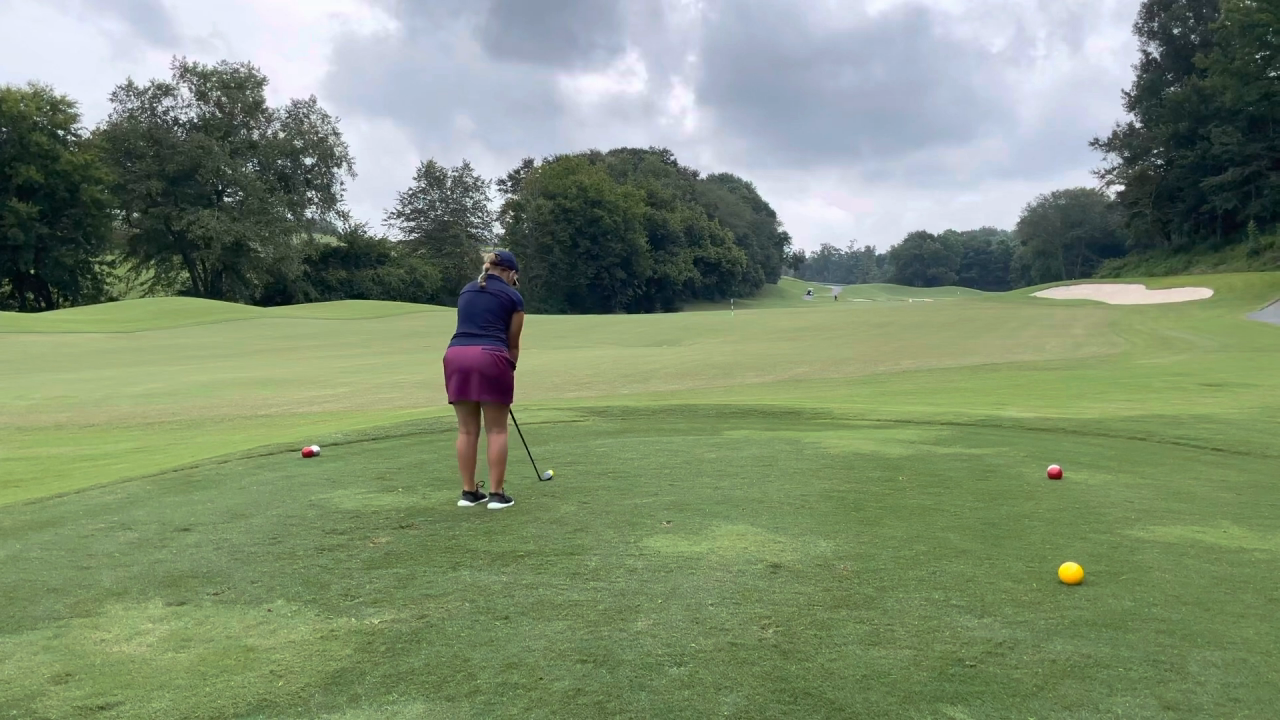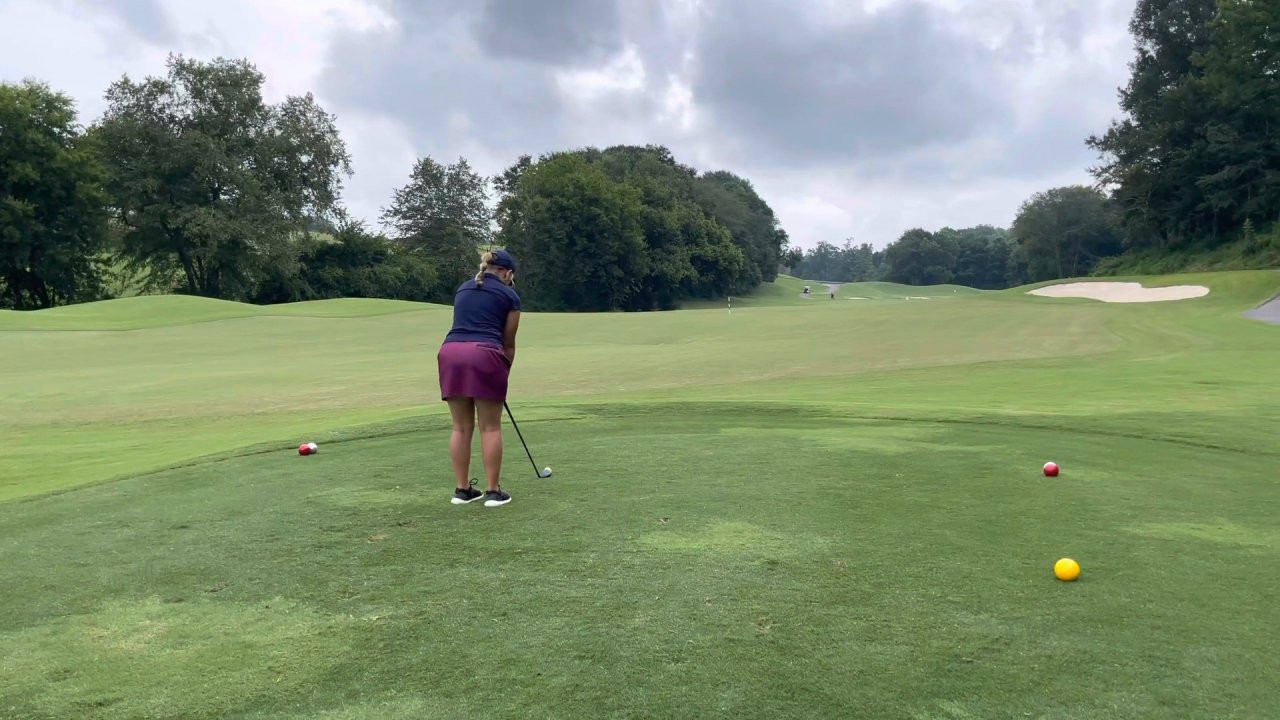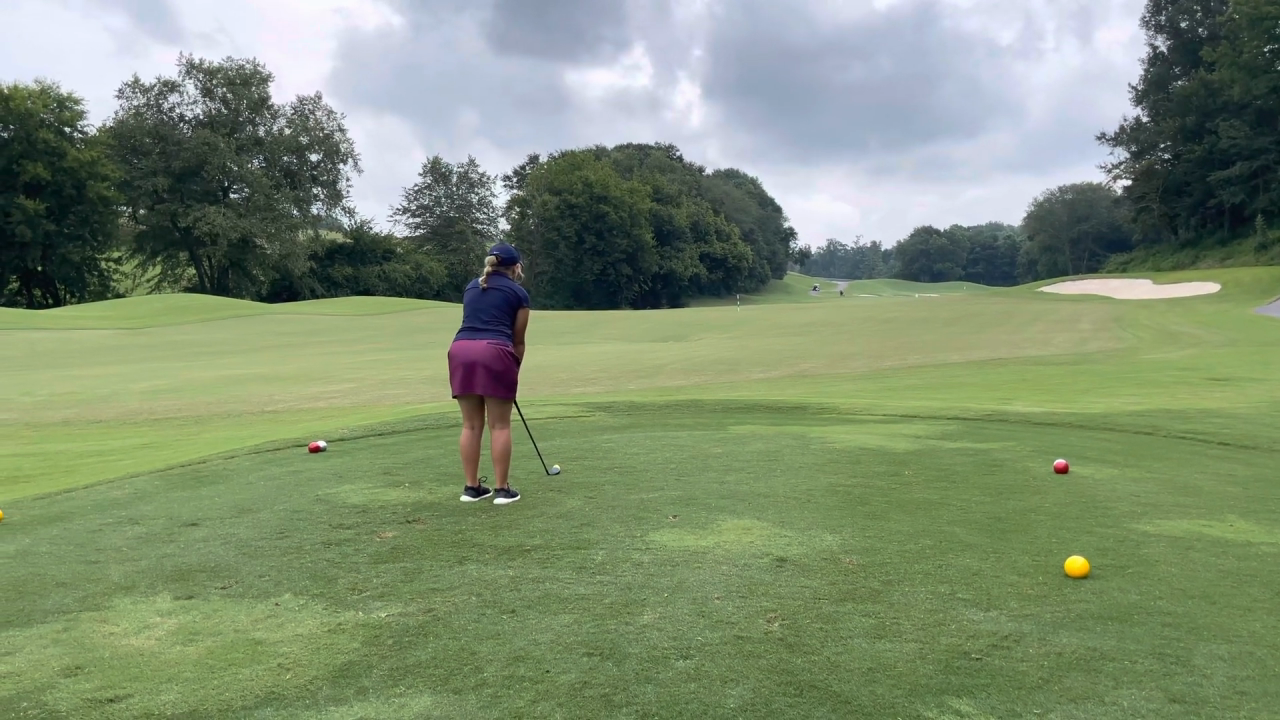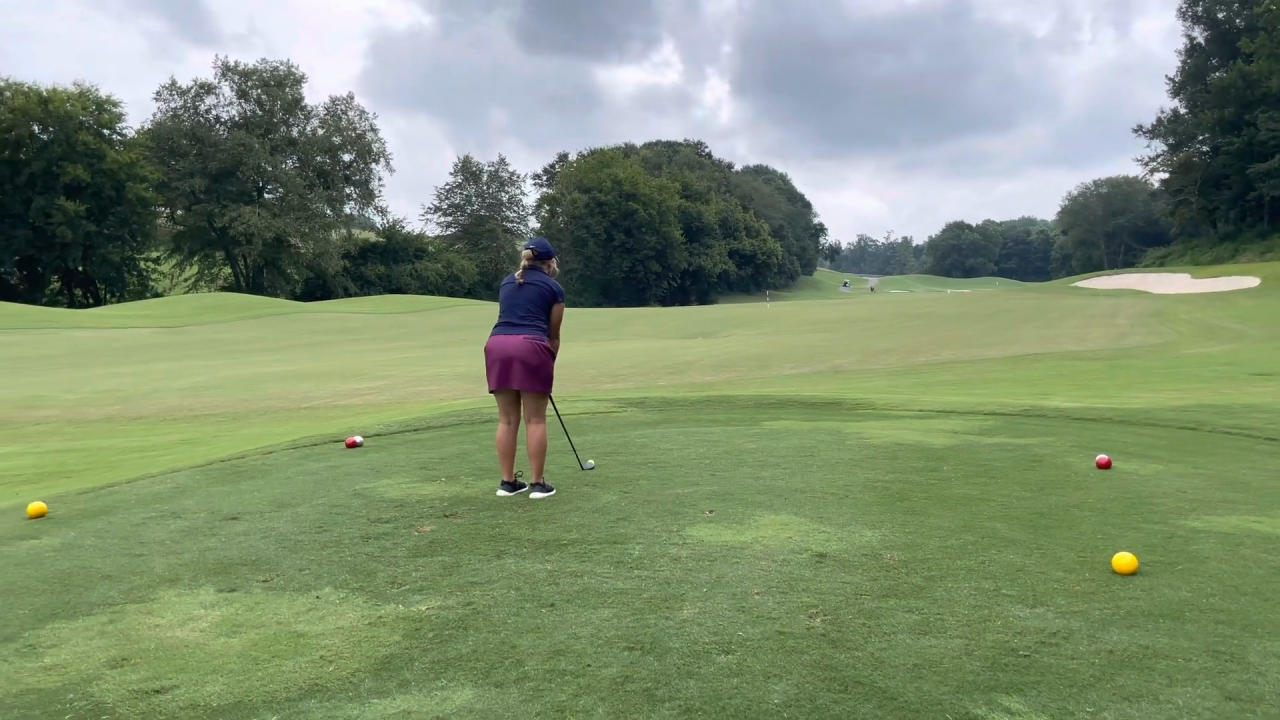
dt=0.7s
person 1, frame 1
left shoulder: (466, 290)
right shoulder: (512, 297)
right elbow: (512, 344)
right wrist: (509, 370)
left hip: (456, 356)
right hip: (490, 359)
left knee: (467, 430)
right knee: (497, 430)
left ankle: (468, 491)
right ankle: (497, 494)
person 1, frame 2
left shoulder: (463, 289)
right shoulder: (509, 295)
right elbow: (508, 343)
left wrist: (500, 369)
right wrist: (505, 372)
left hip: (450, 352)
right hip: (484, 355)
left knee: (461, 427)
right knee: (490, 427)
left ankle: (462, 489)
right ankle: (493, 491)
person 1, frame 3
left shoulder: (472, 287)
right shoulder: (518, 293)
right elbow: (518, 340)
left wrist: (510, 366)
right wrist: (515, 369)
left hip: (461, 350)
right hip: (495, 353)
left knee: (471, 425)
right knee: (499, 426)
left ankle: (471, 487)
right ankle: (502, 489)
person 1, frame 4
left shoulder: (507, 282)
right shoulder: (553, 287)
right elbow: (553, 334)
left wrist: (545, 359)
right wrist: (550, 362)
left hip: (497, 345)
right hip: (531, 348)
left knee: (507, 420)
right knee: (535, 420)
left ankle: (508, 482)
right ankle: (538, 484)
